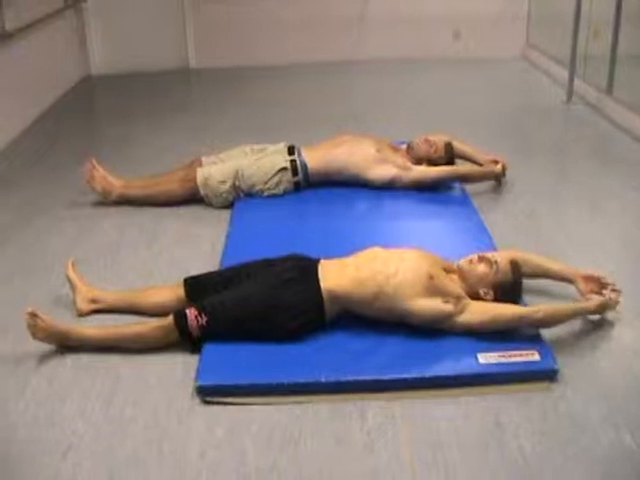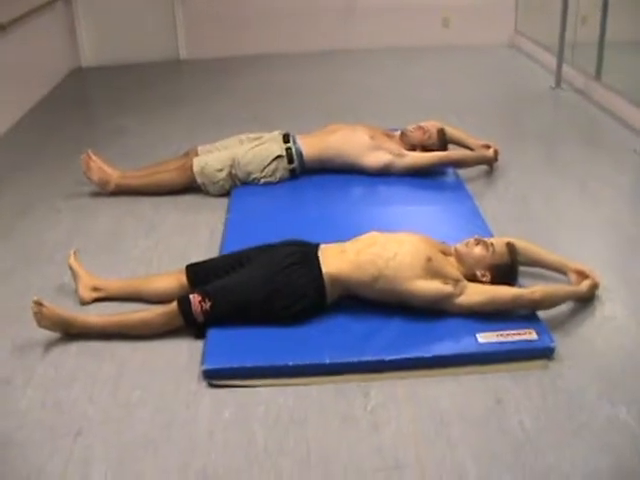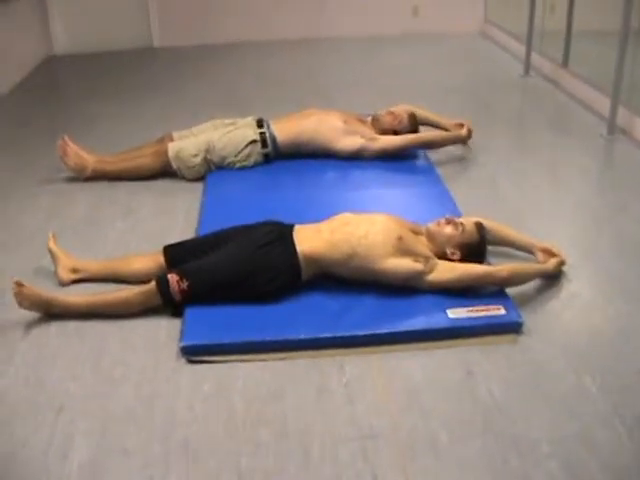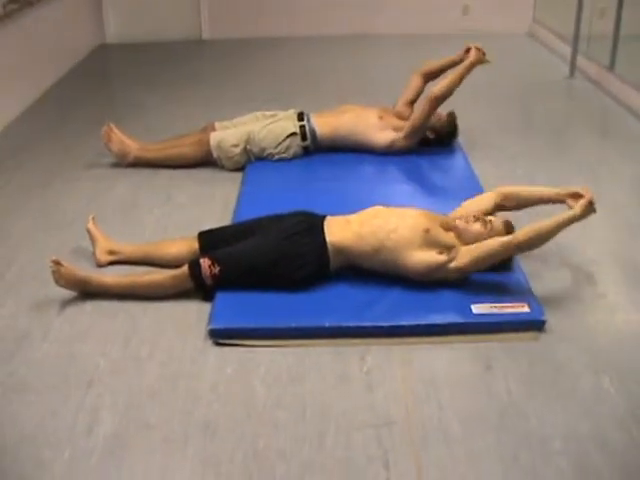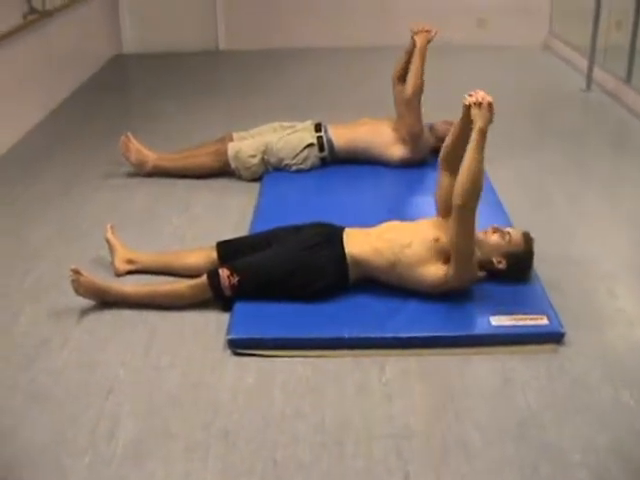
dt=1s
person 1, frame 1
left shoulder: (457, 308)
right shoulder: (448, 266)
left elbow: (528, 315)
right elbow: (516, 254)
left wrist: (588, 304)
right wrist: (578, 276)
left hip: (303, 303)
right hip: (305, 267)
left knee: (179, 324)
right knee: (187, 291)
left ankle: (74, 335)
right ankle: (95, 297)
person 1, frame 2
left shoulder: (455, 290)
right shoulder: (444, 250)
left elbow: (523, 296)
right elbow: (512, 240)
left wrist: (575, 289)
right wrist: (569, 266)
left hip: (306, 288)
right hip: (305, 253)
left knee: (185, 310)
right knee: (188, 277)
left ankle: (79, 323)
right ankle: (98, 286)
person 1, frame 3
left shoulder: (425, 268)
right shoulder: (417, 231)
left elbow: (491, 273)
right elbow: (481, 220)
left wrist: (543, 268)
right wrist: (537, 246)
left hip: (282, 266)
right hip: (281, 233)
left knee: (163, 290)
right knee: (165, 259)
left ankle: (60, 304)
right ankle: (77, 268)
person 1, frame 4
left shoulder: (449, 261)
right shoulder: (451, 223)
left elbow: (516, 243)
right elbow: (502, 194)
left wrist: (571, 215)
right wrist: (563, 192)
left hip: (312, 257)
right hip: (314, 225)
left knee: (194, 274)
right knee: (200, 244)
left ankle: (95, 284)
right ankle: (113, 250)
person 1, frame 5
left shoulder: (460, 273)
right shoulder: (449, 233)
left elbow: (464, 204)
right elbow: (448, 171)
left wrist: (480, 132)
right wrist: (465, 121)
left hip: (328, 269)
right hip: (330, 236)
left knee: (215, 282)
right knee: (217, 254)
left ankle: (113, 292)
right ankle: (131, 258)
person 2, frame 1
left shoulder: (402, 172)
right shoulder: (395, 147)
left elbow: (448, 171)
right elbow: (445, 138)
left wrist: (489, 172)
right wrist: (486, 159)
left hip: (287, 172)
right hip: (286, 152)
left knee: (196, 183)
right knee: (198, 166)
left ankle: (118, 192)
right ankle: (122, 186)
person 2, frame 2
left shoulder: (395, 158)
right shoulder: (391, 135)
left elbow: (441, 157)
right elbow: (439, 124)
left wrist: (483, 158)
right wrist: (478, 144)
left hip: (283, 160)
right hip: (281, 140)
left knee: (193, 173)
right knee: (194, 154)
left ankle: (116, 183)
right ankle: (120, 175)
person 2, frame 3
left shoulder: (369, 143)
right shoulder: (363, 120)
left elbow: (412, 139)
right elbow: (410, 107)
left wrist: (455, 136)
right wrist: (450, 123)
left hip: (258, 145)
right hip: (256, 126)
left knee: (171, 158)
right knee: (169, 140)
left ankle: (93, 168)
right ankle: (96, 160)
person 2, frame 4
left shoulder: (403, 138)
right shoulder: (400, 115)
left elbow: (434, 97)
right elbow: (423, 75)
left wrist: (467, 65)
right wrist: (459, 58)
left hip: (298, 137)
right hip: (296, 119)
left knee: (211, 147)
right knee: (212, 130)
left ankle: (136, 154)
right ankle: (139, 148)
person 2, frame 5
left shoulder: (415, 148)
right shoulder: (407, 130)
left elbow: (411, 97)
right elbow: (399, 82)
left wrist: (420, 49)
right wrist: (413, 47)
left hip: (314, 148)
right hip: (313, 131)
left knee: (228, 157)
right knee: (230, 140)
left ankle: (152, 163)
right ankle: (154, 158)
